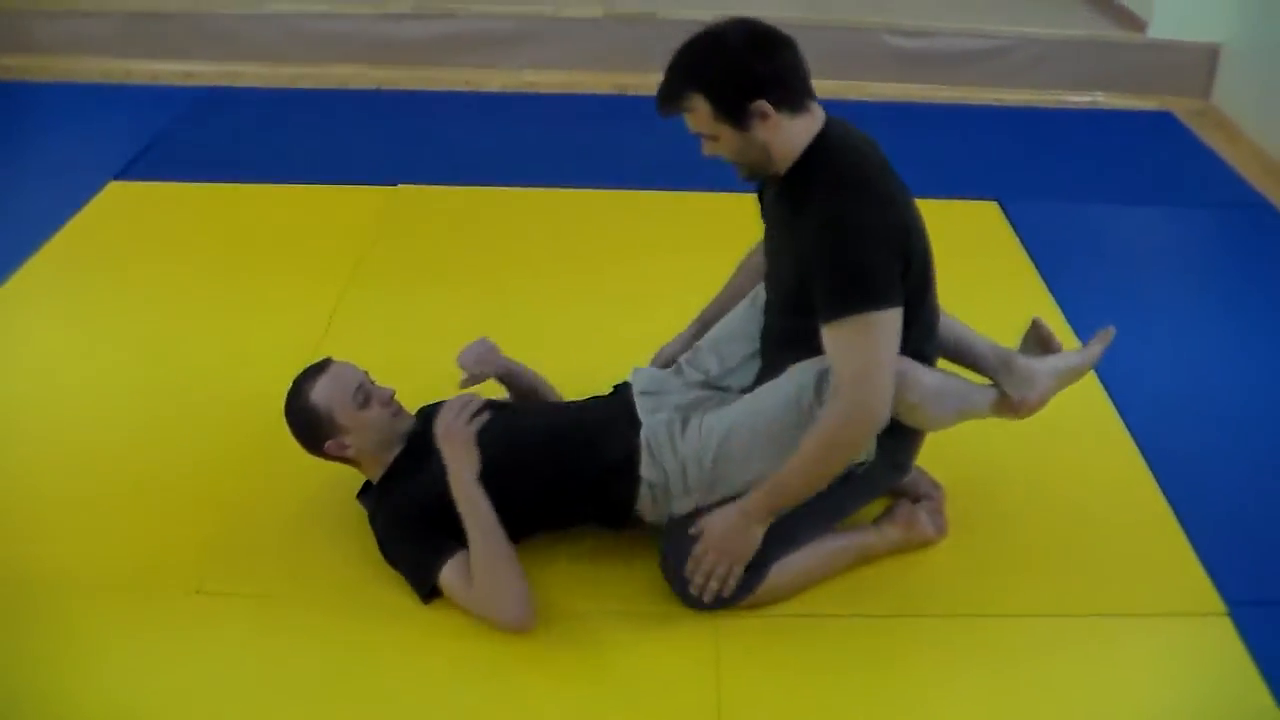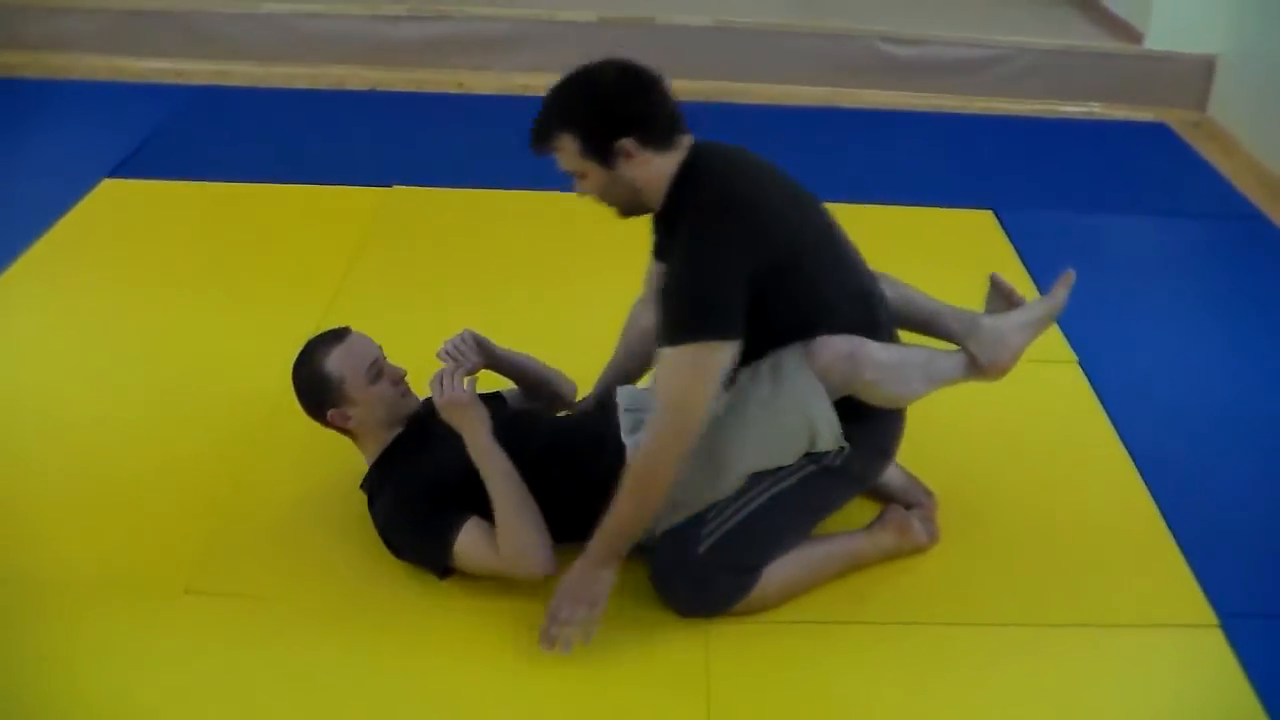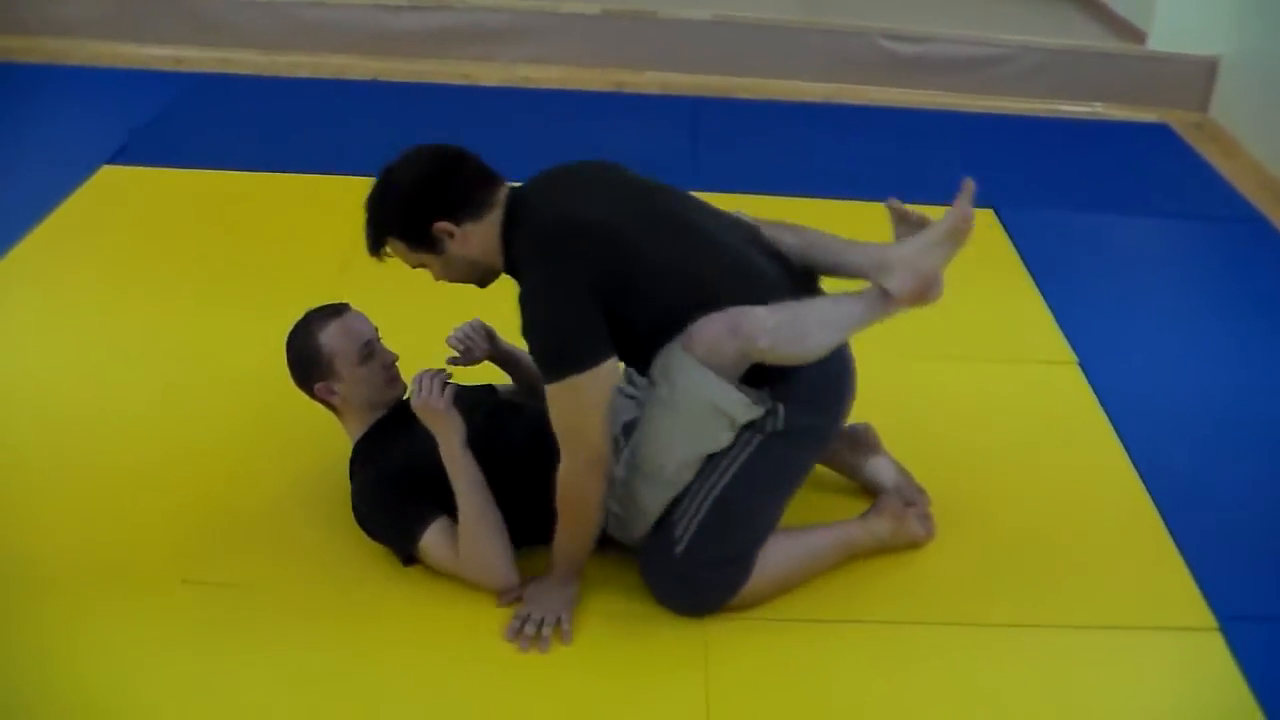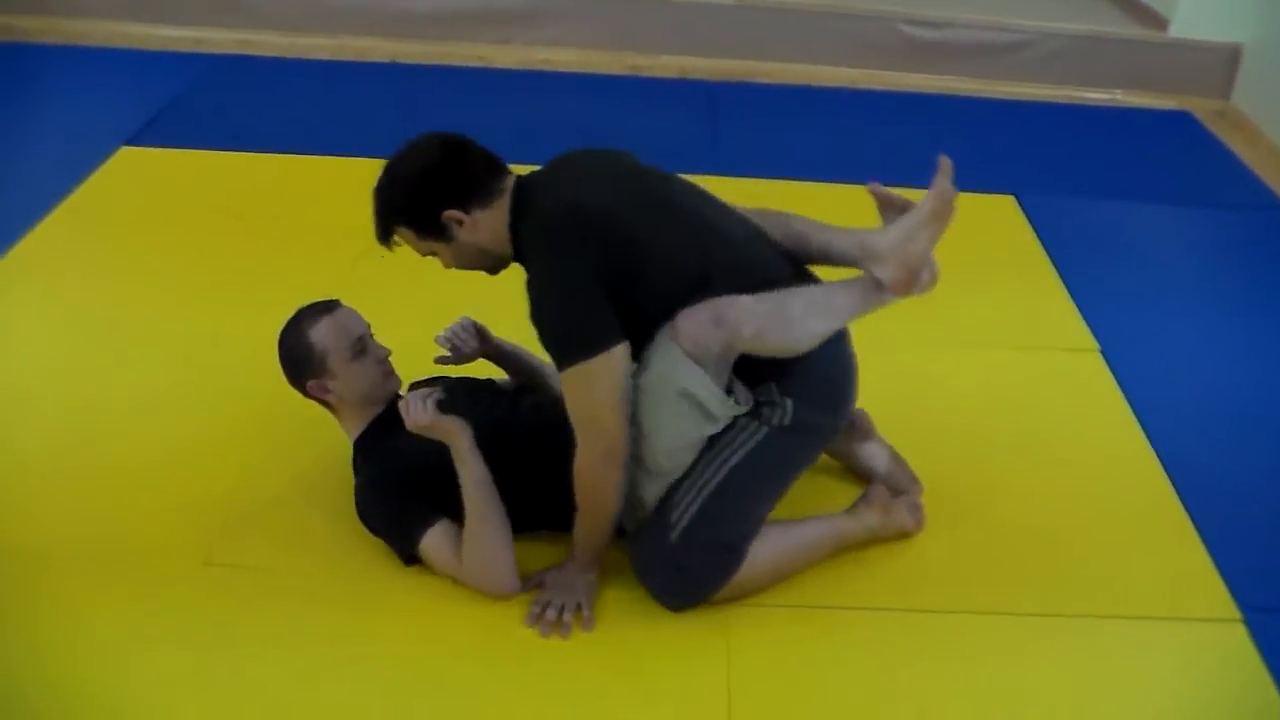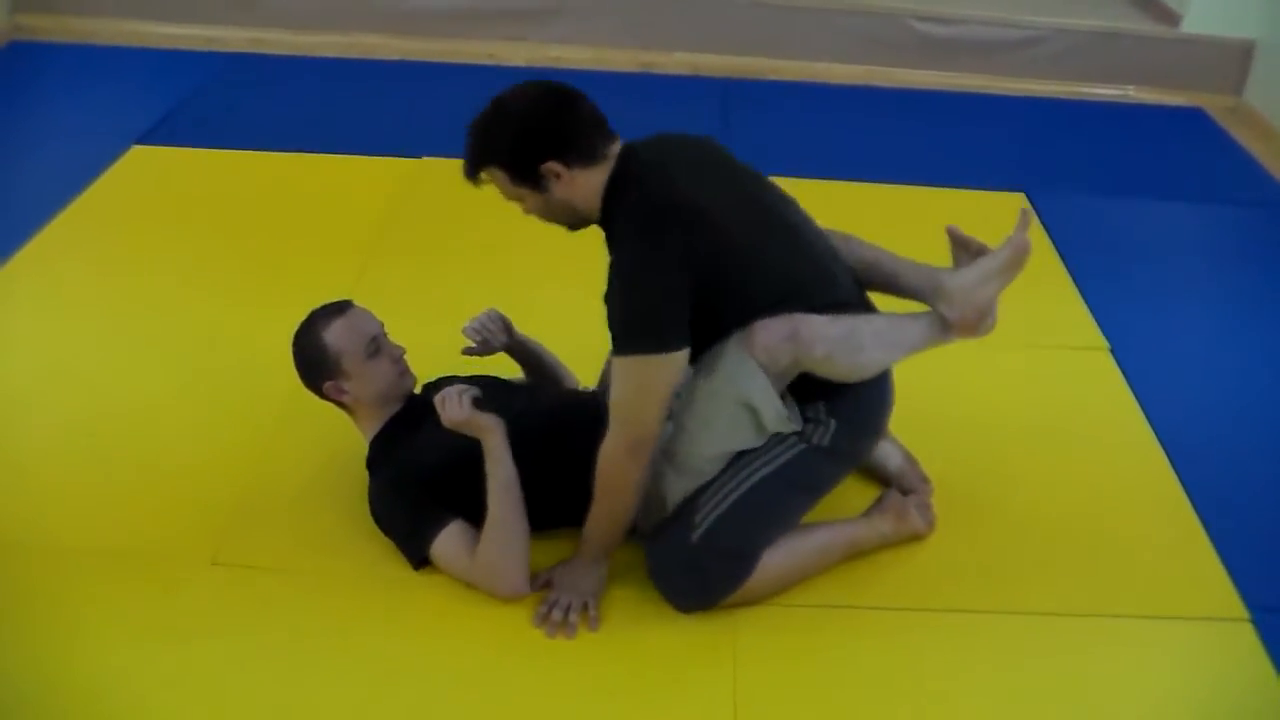
dt=0.3s
person 1, frame 1
left shoulder: (430, 424)
right shoulder: (404, 515)
right elbow: (511, 610)
left wrist: (499, 368)
right wrist: (463, 478)
left hip: (650, 402)
right hip: (668, 468)
right ankle: (1010, 392)
person 1, frame 2
left shoulder: (427, 416)
right shoulder: (403, 505)
left elbow: (560, 395)
right elbow: (534, 561)
left wrist: (490, 355)
right wrist: (478, 436)
right knee: (818, 360)
person 1, frame 3
left shoulder: (413, 401)
right shoulder: (380, 487)
left elbow: (549, 400)
right elbow: (497, 573)
left wrist: (496, 347)
right wrist: (450, 436)
left hip: (621, 424)
right hip: (629, 492)
right knee: (709, 337)
left ankle: (840, 449)
person 1, frame 4
left shoulder: (422, 400)
right shoulder: (383, 486)
left elbow: (552, 390)
right elbow: (499, 579)
left wrist: (489, 345)
right wrist: (460, 444)
left ankle: (834, 434)
person 1, frame 5
left shoulder: (439, 394)
right shoulder: (398, 487)
right elbow: (510, 579)
left wrist: (512, 341)
right wrist: (492, 439)
right knee: (772, 338)
person 2, frame 1
left shoulder: (846, 222)
right shoulder: (806, 152)
left elbow: (861, 408)
right elbow: (768, 259)
left wrist: (751, 515)
right wrist: (683, 344)
left hip: (865, 426)
left knee: (704, 574)
person 2, frame 2
left shoulder: (710, 246)
right shoulder: (695, 179)
left elbow: (672, 436)
right elbow: (658, 304)
left wrist: (600, 560)
right wrist: (596, 400)
left hip: (841, 420)
left knee: (688, 578)
person 2, frame 3
left shoulder: (553, 289)
right shoulder: (562, 191)
left elbow: (586, 463)
left wrist: (564, 579)
left hip: (796, 379)
right hip: (798, 331)
left knee: (686, 578)
person 2, frame 4
left shoulder: (561, 276)
right shoulder: (574, 176)
left elbow: (604, 448)
left wrist: (583, 565)
left hip: (795, 378)
right hip: (792, 335)
left knee: (675, 570)
person 2, frame 5
left shoulder: (644, 253)
right shoulder: (667, 155)
left elbow: (632, 441)
left wrist: (589, 559)
left hip: (828, 399)
right hip: (832, 352)
left knee: (684, 572)
left ankle: (879, 526)
